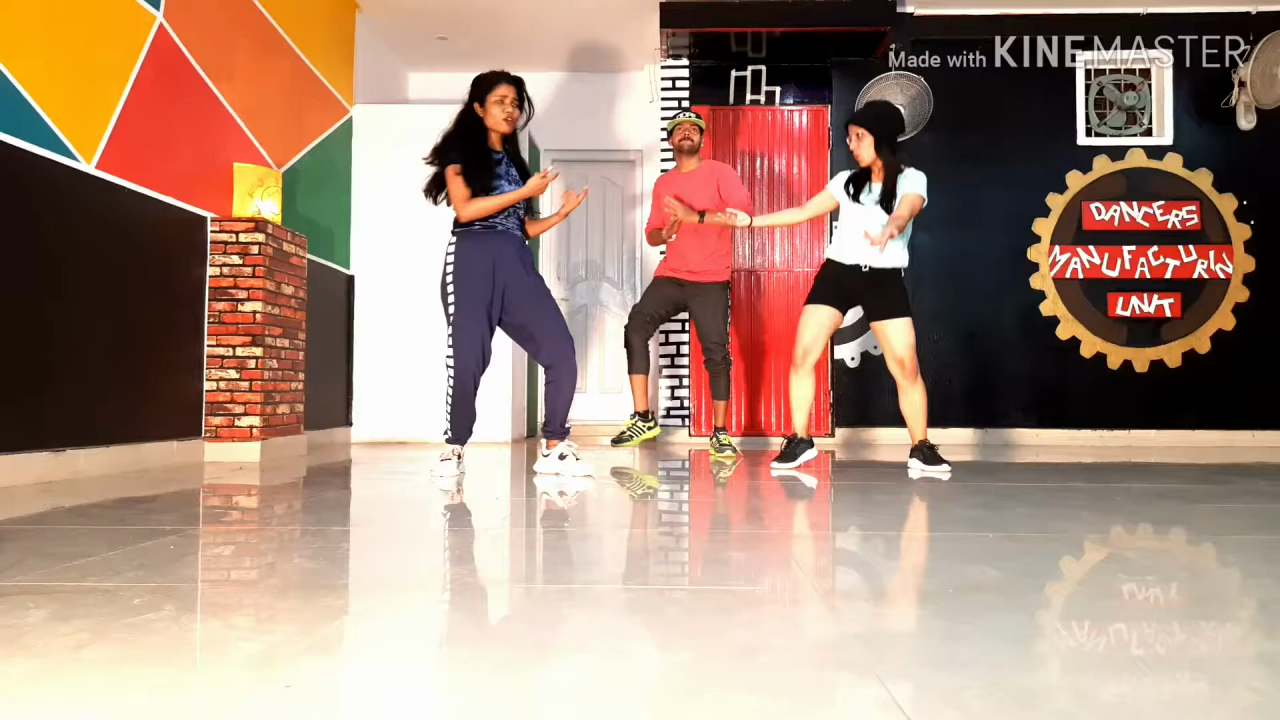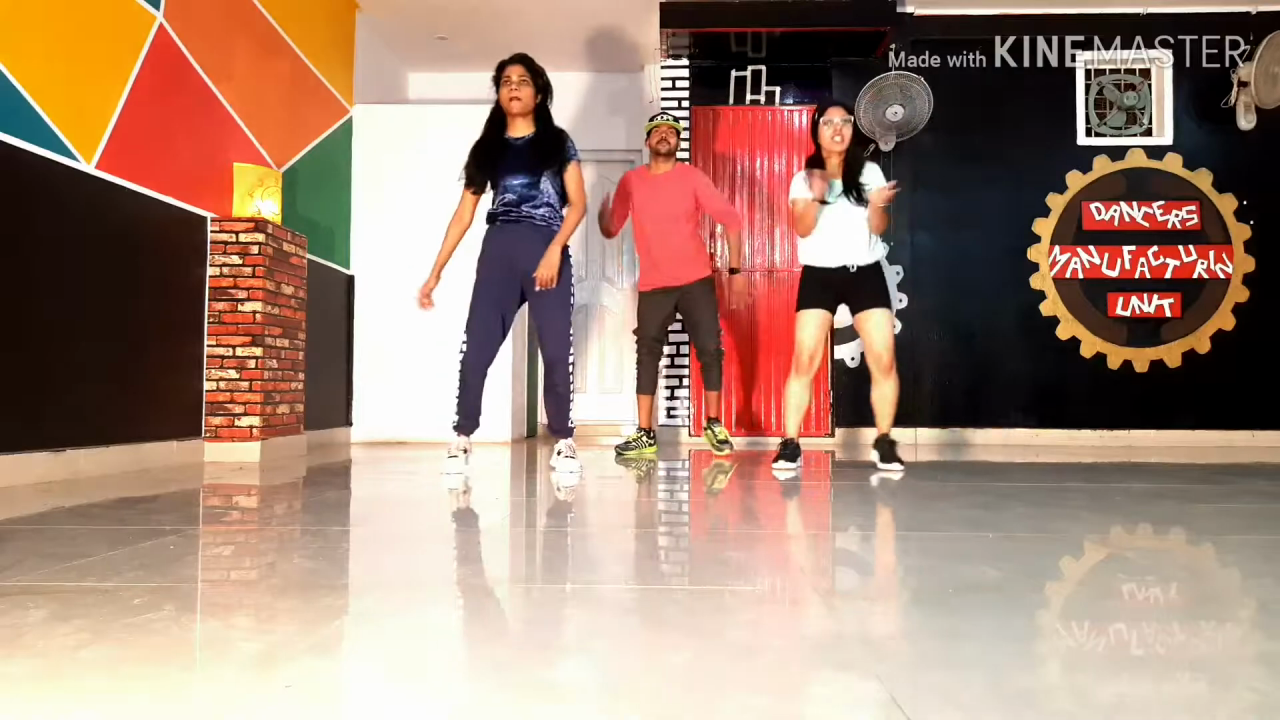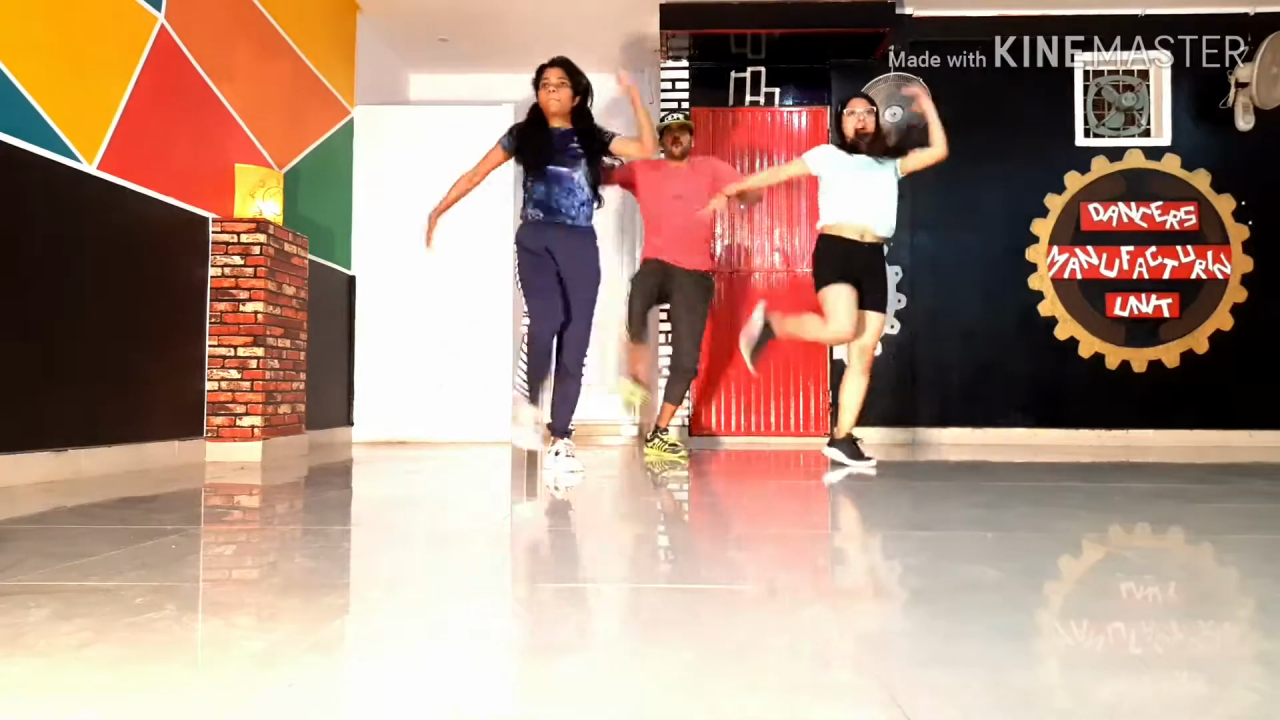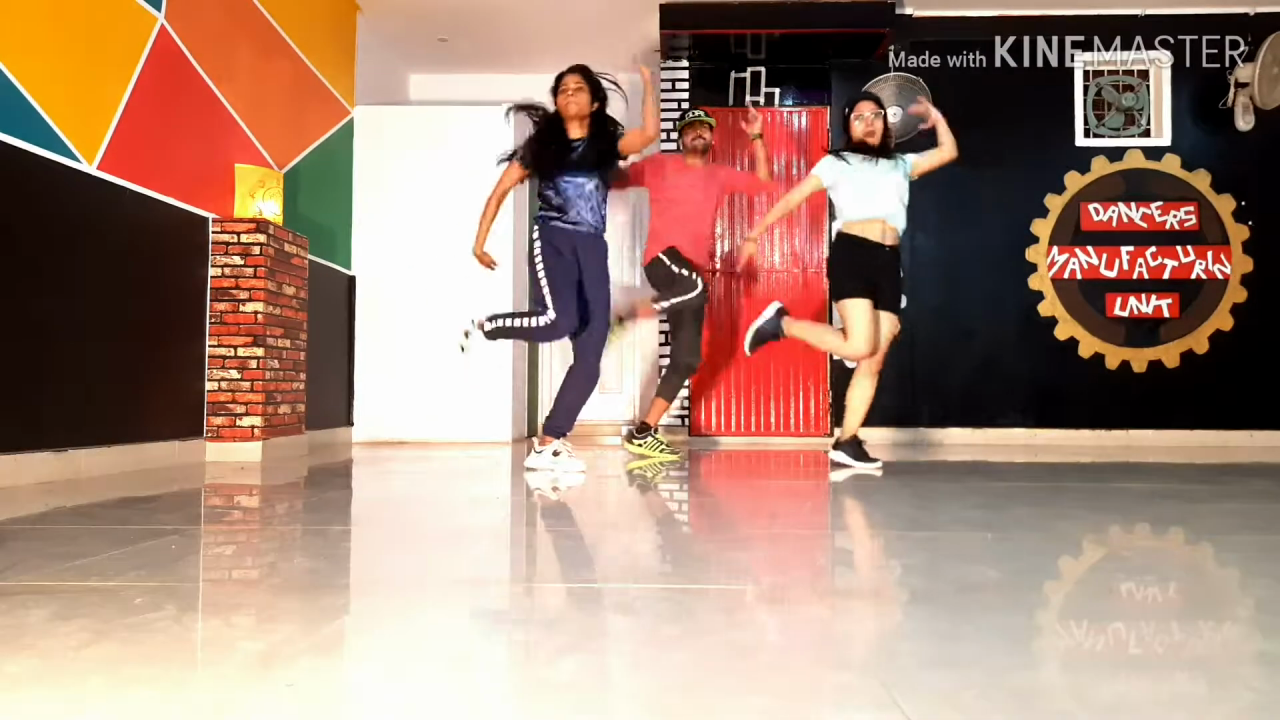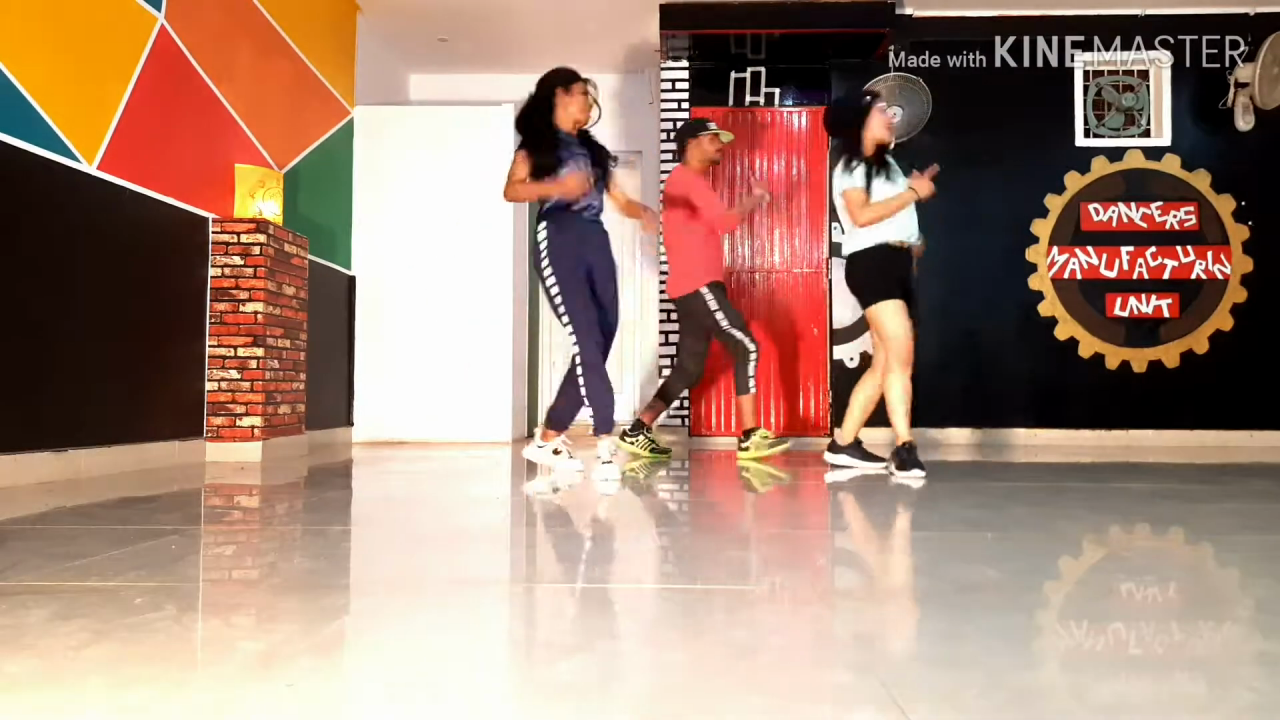
dt=0.5s
person 1, frame 1
left shoulder: (515, 161)
right shoulder: (459, 151)
right elbow: (462, 208)
left wrist: (559, 215)
right wrist: (519, 193)
left hip: (516, 262)
right hip: (470, 259)
left knee: (560, 349)
right knee: (466, 358)
left ankle: (554, 446)
right ankle: (455, 447)
person 1, frame 2
left shoulder: (557, 142)
right shoulder: (487, 148)
left elbow: (578, 203)
right elbow: (464, 212)
left wrist: (555, 250)
right wrist: (435, 273)
left hip: (547, 249)
right hip: (499, 249)
left knee: (557, 350)
right knee: (477, 345)
left ankle: (564, 440)
right ankle: (463, 438)
person 1, frame 3
left shoulder: (592, 137)
right shoulder: (522, 135)
left elbow: (646, 148)
right elbow: (474, 173)
left wrist: (636, 102)
right wrist: (438, 211)
left hip: (578, 244)
right hip: (535, 240)
left knee: (573, 345)
right knee: (543, 320)
left ankle: (559, 441)
right ankle: (528, 404)
person 1, frame 4
left shoulder: (608, 142)
right shoulder: (541, 145)
left elbow: (648, 135)
right elbow: (499, 191)
left wrist: (649, 90)
right wrist: (480, 240)
left hip: (592, 251)
right hip: (551, 242)
left knee: (591, 357)
right knee: (558, 318)
left ankle: (550, 443)
right ankle: (485, 328)
person 1, frame 5
left shoulder: (590, 148)
right shoulder: (534, 145)
left elbow: (619, 198)
right elbow: (512, 190)
left wrist: (645, 214)
right wrist: (555, 188)
left hip: (586, 251)
right hip: (557, 246)
left knee: (596, 348)
right knee: (587, 344)
left ankle: (547, 439)
right ankle: (601, 443)
person 2, frame 1
left shoulder: (912, 180)
right shoulder: (847, 181)
left elbow: (904, 215)
right elbow: (804, 211)
left wrist: (888, 230)
right wrist: (751, 220)
left hip: (884, 278)
right hip: (837, 273)
left knee: (906, 367)
right knee: (803, 356)
left ankle: (921, 447)
right ankle: (800, 440)
person 2, frame 2
left shoulder: (868, 172)
right shoulder: (803, 179)
left elbow: (879, 227)
right elbow: (802, 228)
left wrist: (880, 208)
right wrist: (814, 197)
left hip: (865, 274)
right hip: (819, 275)
left knee: (883, 361)
right knee: (804, 361)
left ankle: (884, 440)
right ankle: (790, 443)
person 2, frame 3
left shoulder: (890, 162)
right shoulder: (831, 155)
left elbow: (939, 151)
right elbow: (780, 173)
left wrist: (927, 107)
right wrist: (728, 193)
left hip: (871, 261)
right hip: (833, 251)
left knee: (863, 356)
right knee: (841, 329)
left ankle: (842, 439)
right ankle: (770, 322)
person 2, frame 4
left shoulder: (898, 164)
right shoulder: (835, 163)
left elbow: (949, 151)
right elbow: (791, 199)
left wrist: (934, 114)
right wrist: (754, 235)
left hip: (888, 263)
right hip: (851, 255)
left knee: (874, 361)
right knee: (859, 348)
left ankle: (847, 441)
right ankle: (781, 323)
person 2, frame 5
left shoulder: (883, 162)
right shoulder: (849, 168)
right elbow: (859, 216)
left wrist: (909, 236)
right wrist: (910, 193)
left hip: (893, 264)
right hip: (875, 263)
left knee: (884, 362)
right knee: (899, 353)
left ankle: (844, 442)
right ankle: (902, 446)
person 3, frame 1
left shoulder: (719, 172)
right shoulder: (663, 183)
left elbow: (742, 212)
right elbow: (651, 234)
left wrist: (696, 217)
right wrist: (661, 234)
left hip: (711, 281)
right hip: (669, 276)
left knee: (716, 355)
right knee: (635, 330)
left ankle: (720, 433)
right ankle: (643, 417)
person 3, frame 2
left shoulder: (693, 178)
right shoulder: (631, 181)
left elbow: (729, 219)
right elbow: (611, 230)
left wrist: (735, 270)
right wrist: (605, 217)
left hip: (696, 280)
right hip: (653, 285)
left knee: (709, 349)
right knee: (647, 355)
left ankle: (715, 424)
right ankle: (645, 433)
person 3, frame 3
left shoulder: (709, 168)
right shoulder: (643, 169)
left elbow: (749, 191)
right elbow: (606, 177)
left hip: (695, 273)
right hip: (655, 265)
left knee: (687, 358)
right knee: (637, 305)
left ankle: (659, 435)
right ankle: (637, 375)
person 3, frame 4
left shoulder: (720, 176)
right shoulder: (659, 165)
left elbow: (763, 181)
right elbow: (617, 179)
left wrist: (757, 137)
left hip: (696, 271)
right hip: (666, 257)
left knee: (687, 361)
right knee: (695, 289)
left ankle: (643, 432)
right ankle: (633, 313)
person 3, frame 5
left shoulder: (692, 181)
right shoulder: (687, 181)
right elbow: (725, 221)
right wrist: (756, 199)
left hip: (685, 285)
right hip: (700, 285)
left knee: (691, 366)
right knee: (745, 347)
left ankle: (639, 429)
right ankle: (750, 435)
